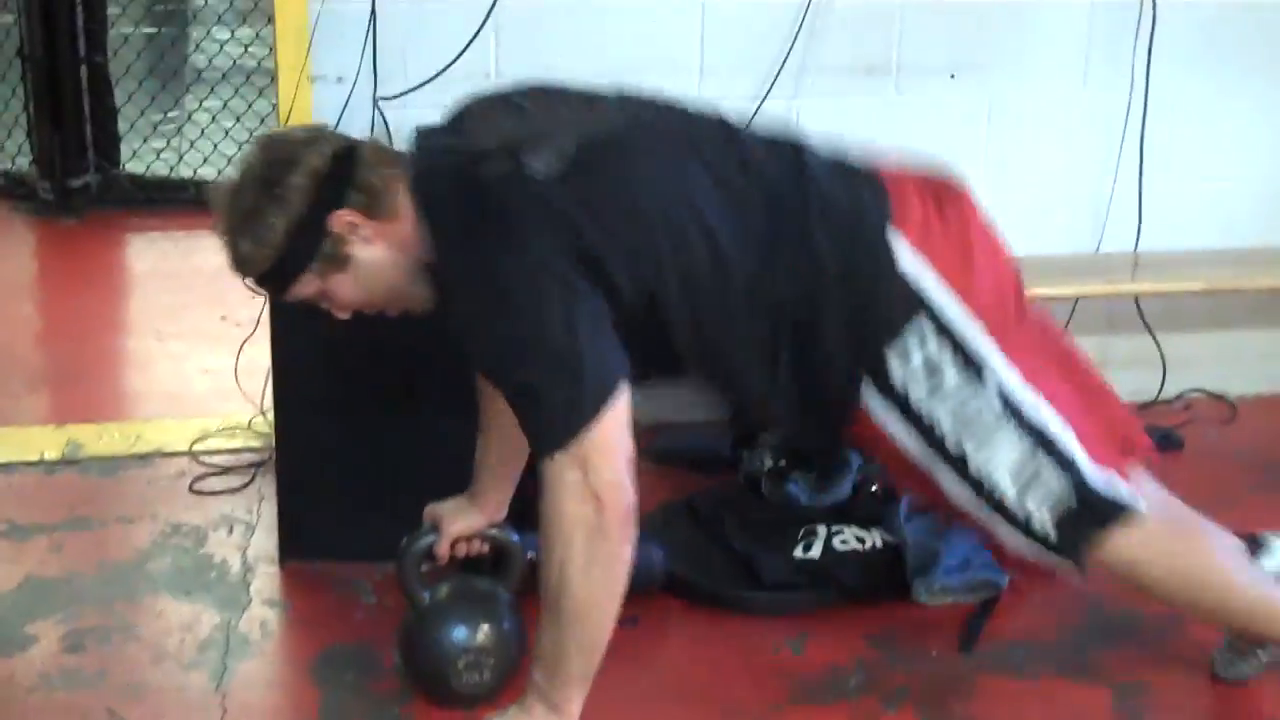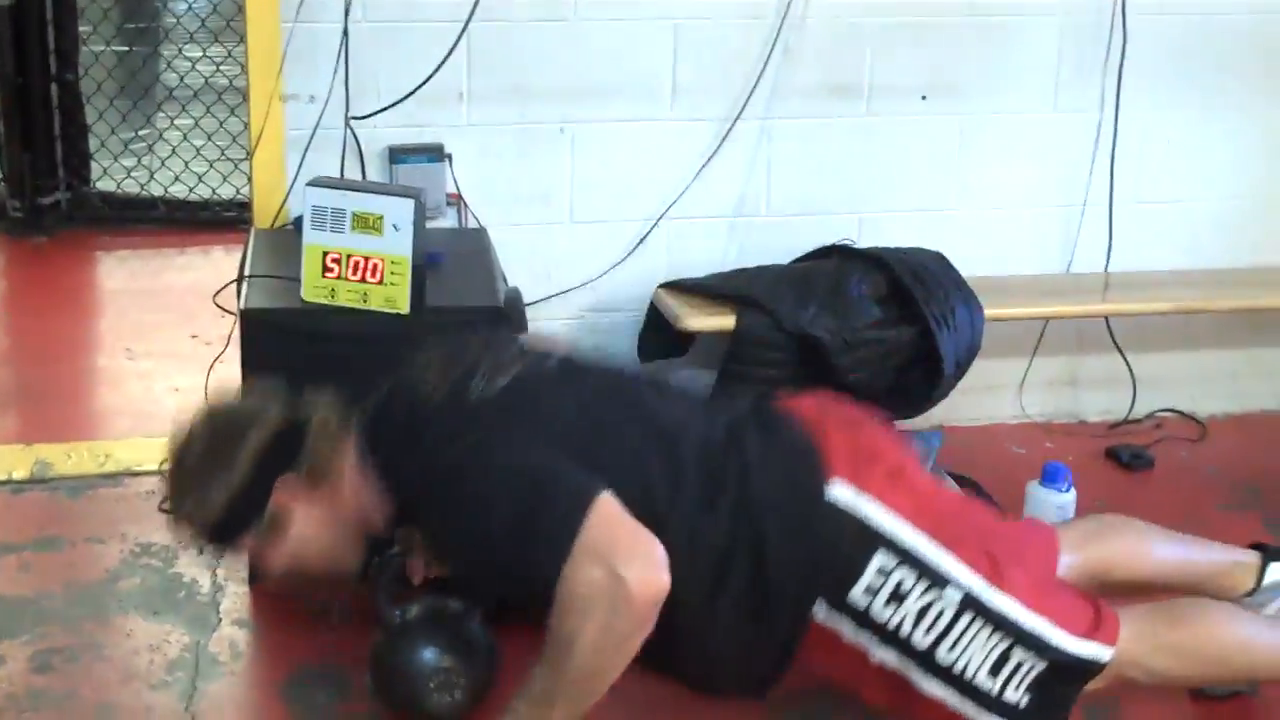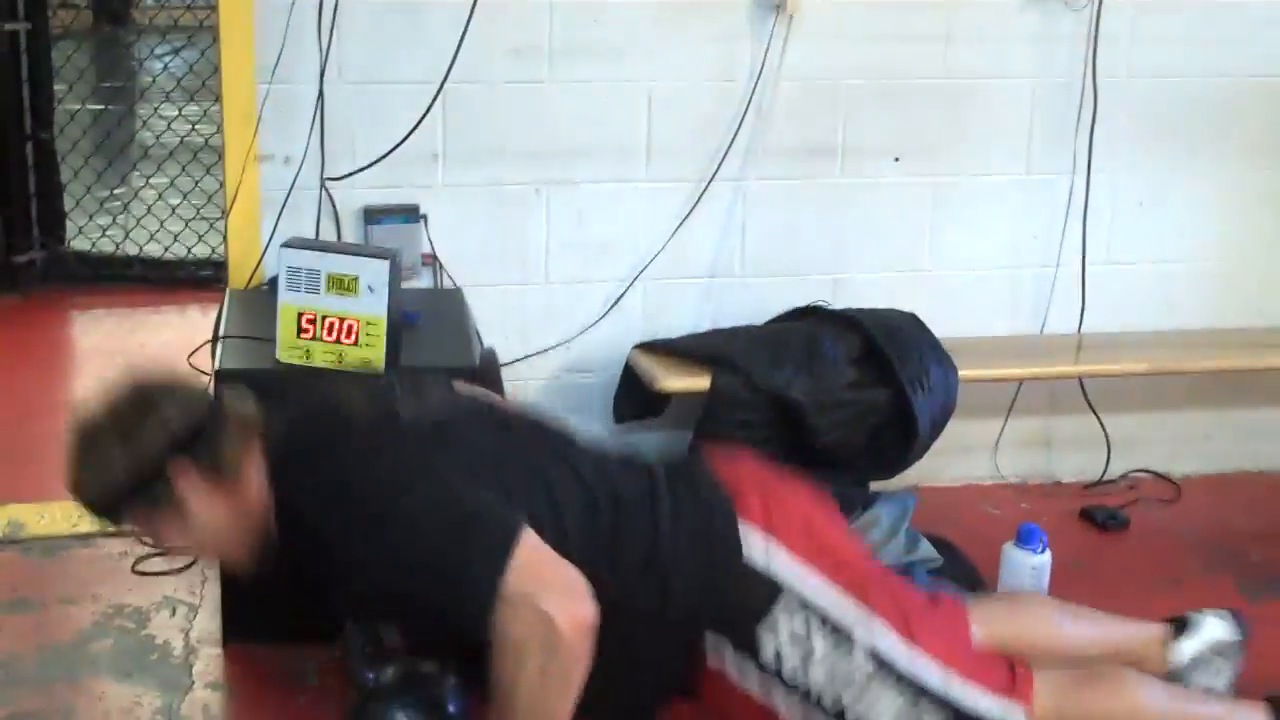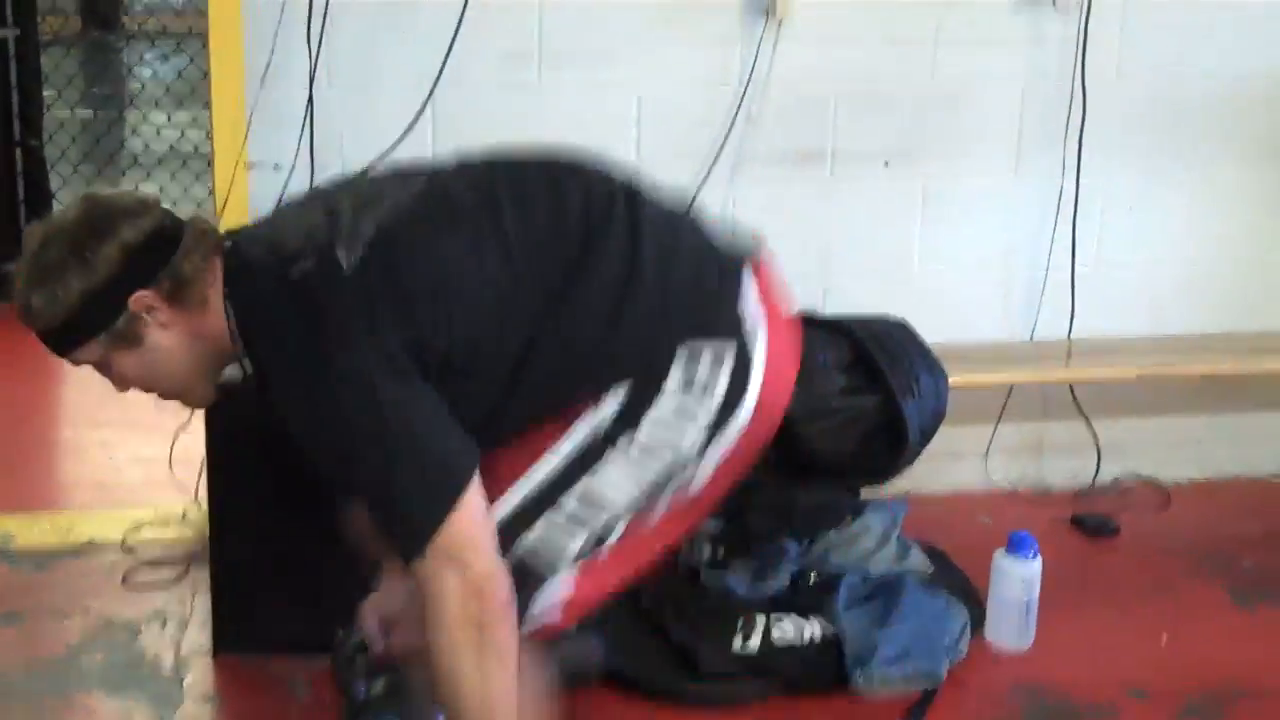
dt=0.4s
person 1, frame 1
left shoulder: (503, 242)
right shoulder: (453, 170)
left elbow: (598, 487)
right elbow: (518, 348)
right wrist: (486, 499)
left hip: (887, 290)
right hip: (871, 239)
left knee: (1082, 508)
right knee: (1057, 447)
person 1, frame 2
left shoulder: (444, 460)
right shoulder: (414, 404)
left elbow: (629, 581)
right wrist: (455, 548)
left hip: (820, 537)
right hip: (798, 452)
right knee: (1049, 561)
person 1, frame 3
left shoulder: (352, 492)
right shoulder: (314, 432)
left elbow: (556, 612)
right wrist: (445, 591)
left hip: (728, 573)
right hip: (715, 517)
person 1, frame 4
left shoulder: (318, 334)
right shoulder: (261, 271)
left elbow: (465, 584)
right wrist: (406, 563)
left hip: (704, 346)
left knee: (469, 601)
right knee: (394, 524)
